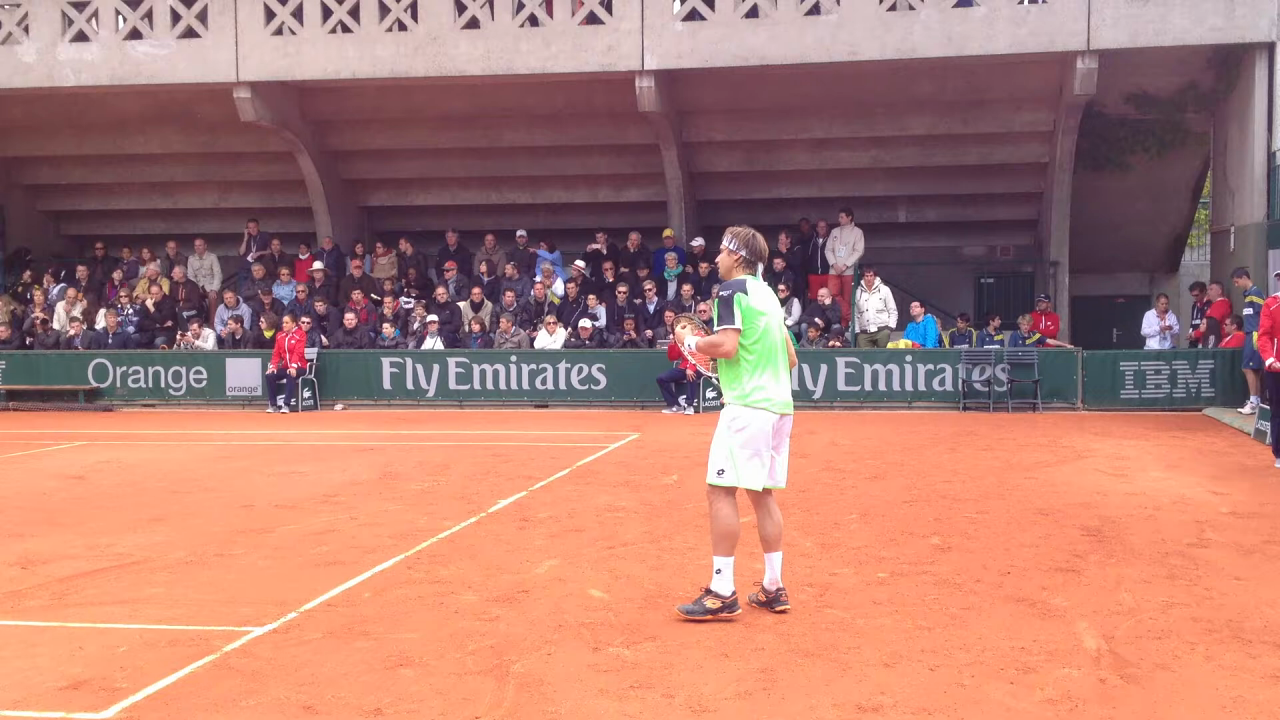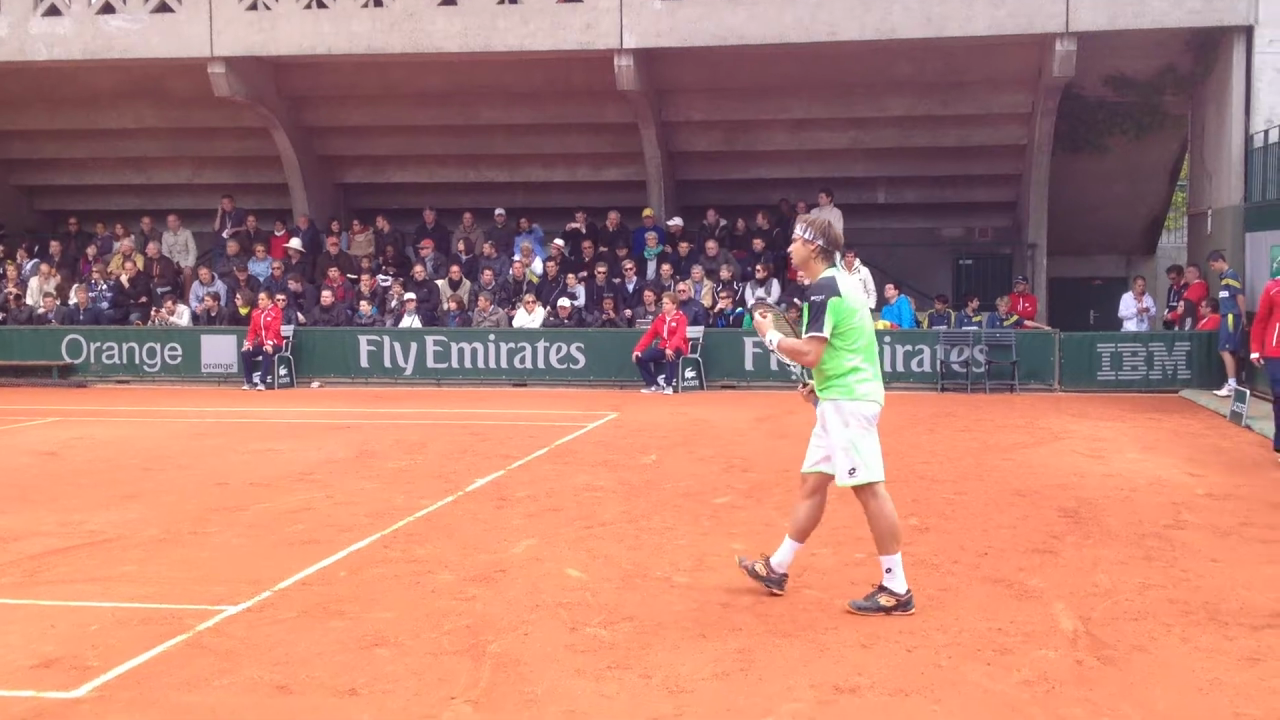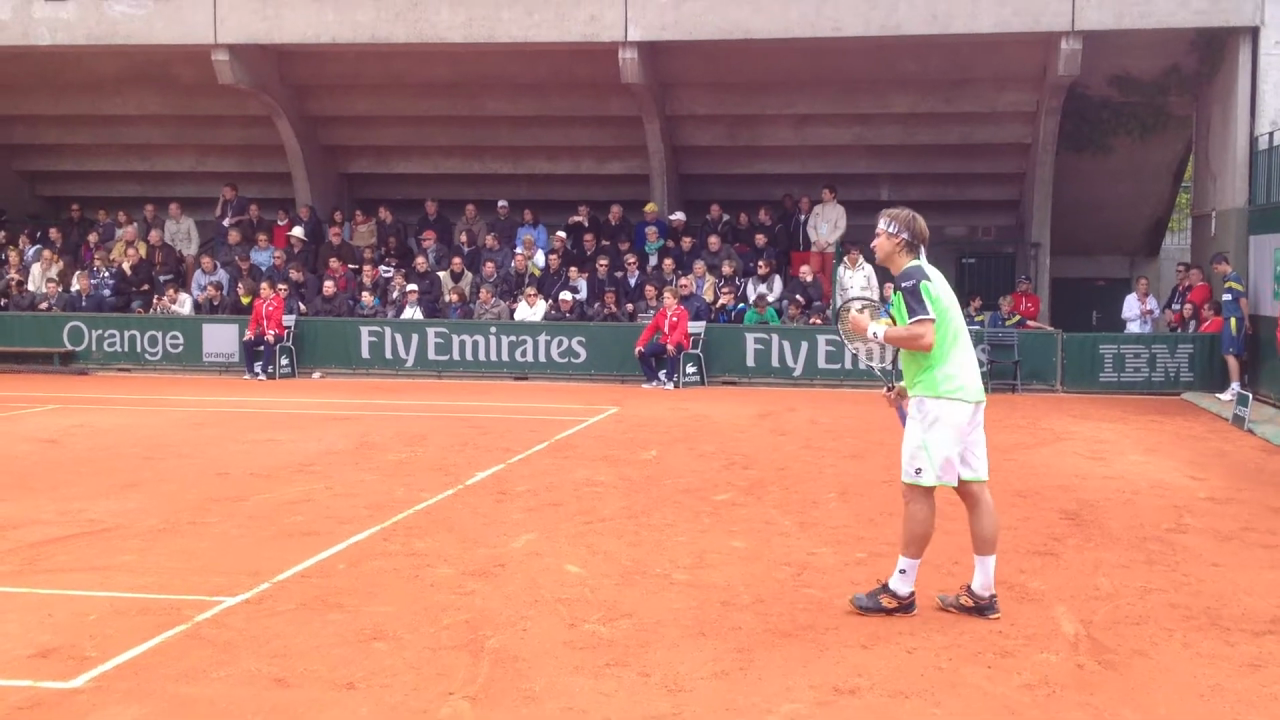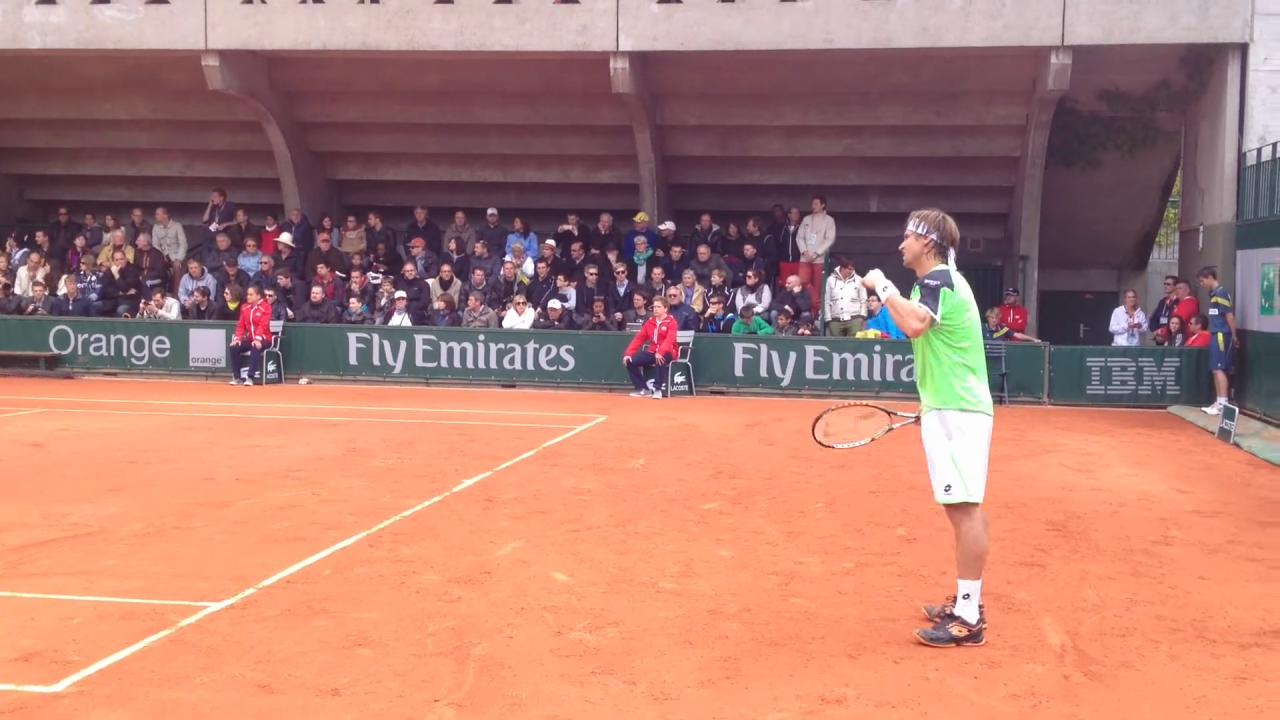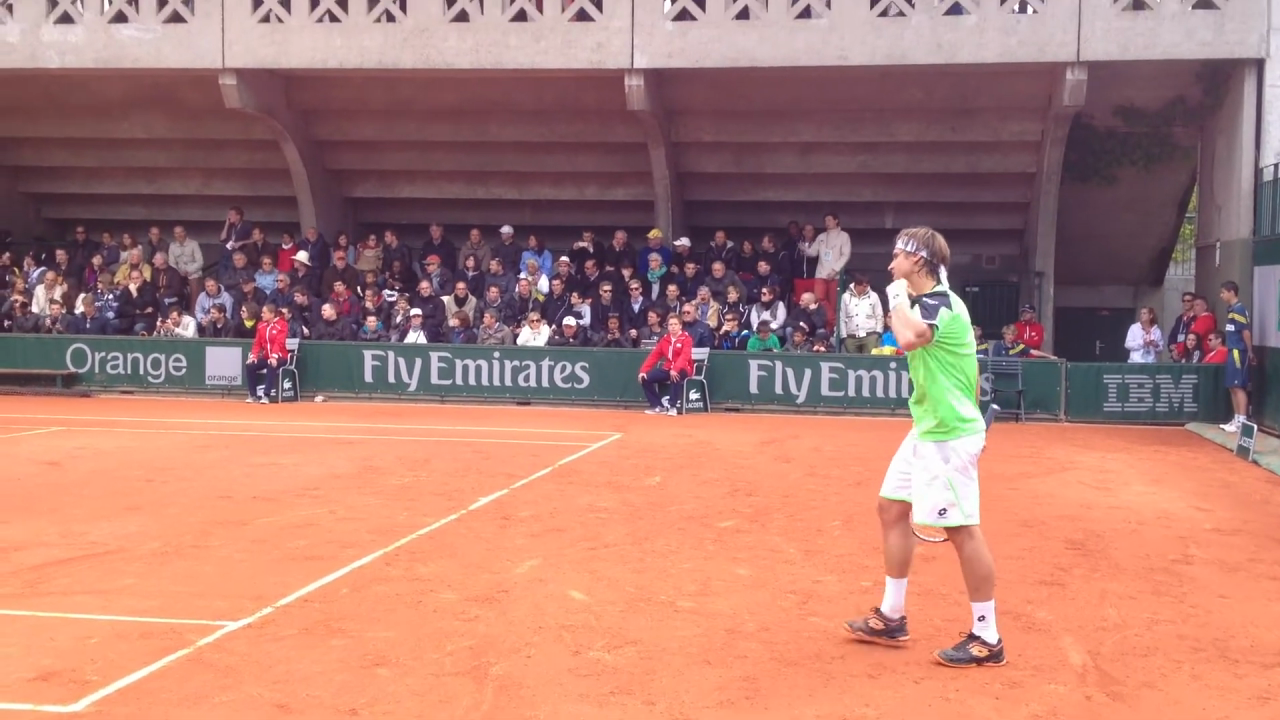
dt=0.5s
person 1, frame 1
left shoulder: (732, 289)
right shoulder: (767, 293)
left elbow: (726, 346)
right elbow: (789, 358)
left wrist: (689, 341)
left hip: (749, 407)
right hip: (778, 404)
left knee: (722, 493)
right knee: (762, 495)
left ankle: (722, 592)
right ankle: (773, 586)
person 1, frame 2
left shoulder: (822, 289)
right shoulder: (839, 281)
left elbow: (809, 354)
left wrist: (771, 335)
right wrist: (818, 384)
left hip: (848, 400)
right hip: (843, 397)
left knee: (868, 488)
right knee: (812, 484)
left ankle: (896, 588)
right ankle: (777, 567)
person 1, frame 3
left shoulder: (910, 277)
right shoulder: (925, 274)
left elbow: (923, 338)
left wrist: (872, 330)
right wrist: (908, 388)
left hip: (940, 399)
right hip: (965, 392)
left knee: (917, 491)
right knee: (973, 490)
left ankle: (900, 590)
right ankle: (982, 592)
person 1, frame 4
left shoulder: (937, 280)
right shoulder: (947, 280)
left elbow: (913, 324)
left wrist: (882, 286)
right wrist: (933, 401)
left hip: (955, 412)
right hip: (963, 407)
left knee: (962, 509)
right knee: (967, 507)
left ankle: (968, 618)
right ankle: (967, 601)
person 1, frame 5
left shoulder: (938, 302)
right shoulder: (935, 302)
left elbow: (908, 339)
right elbow: (970, 369)
left wrist: (895, 295)
left hip: (947, 436)
right hip: (928, 431)
left knee: (960, 529)
right knee: (892, 510)
left ankle: (987, 636)
right ankle: (891, 615)
